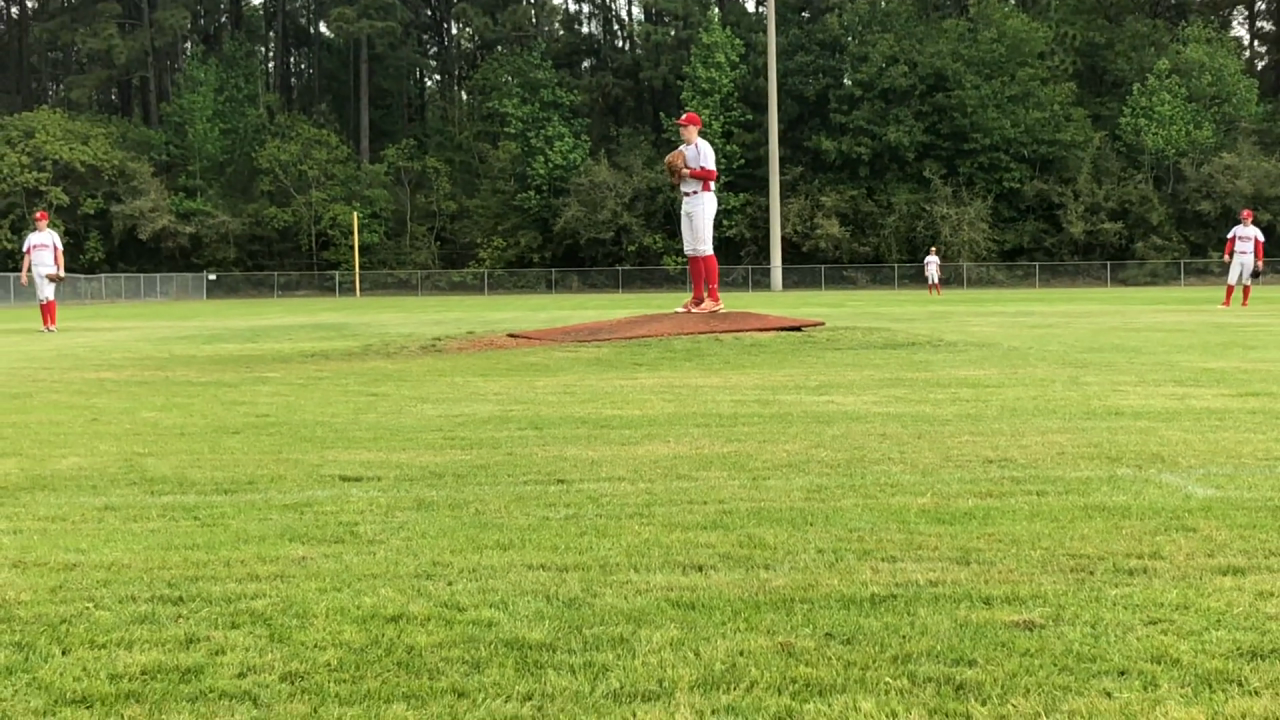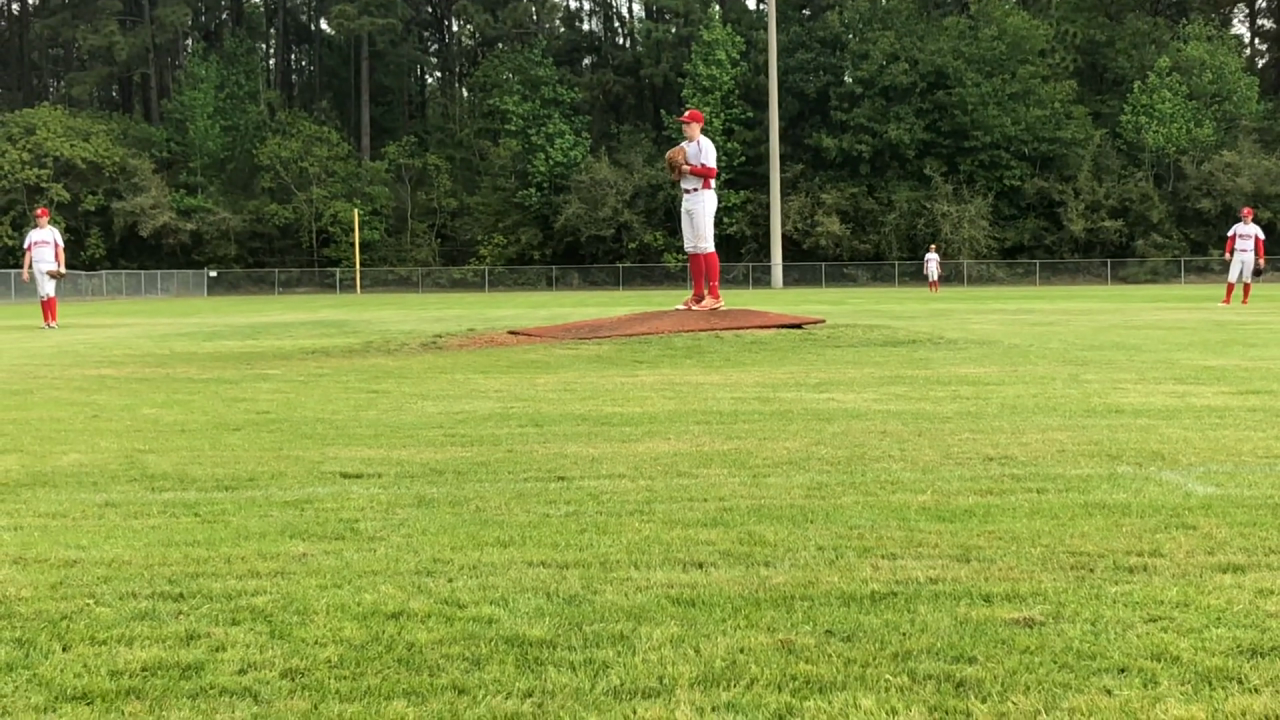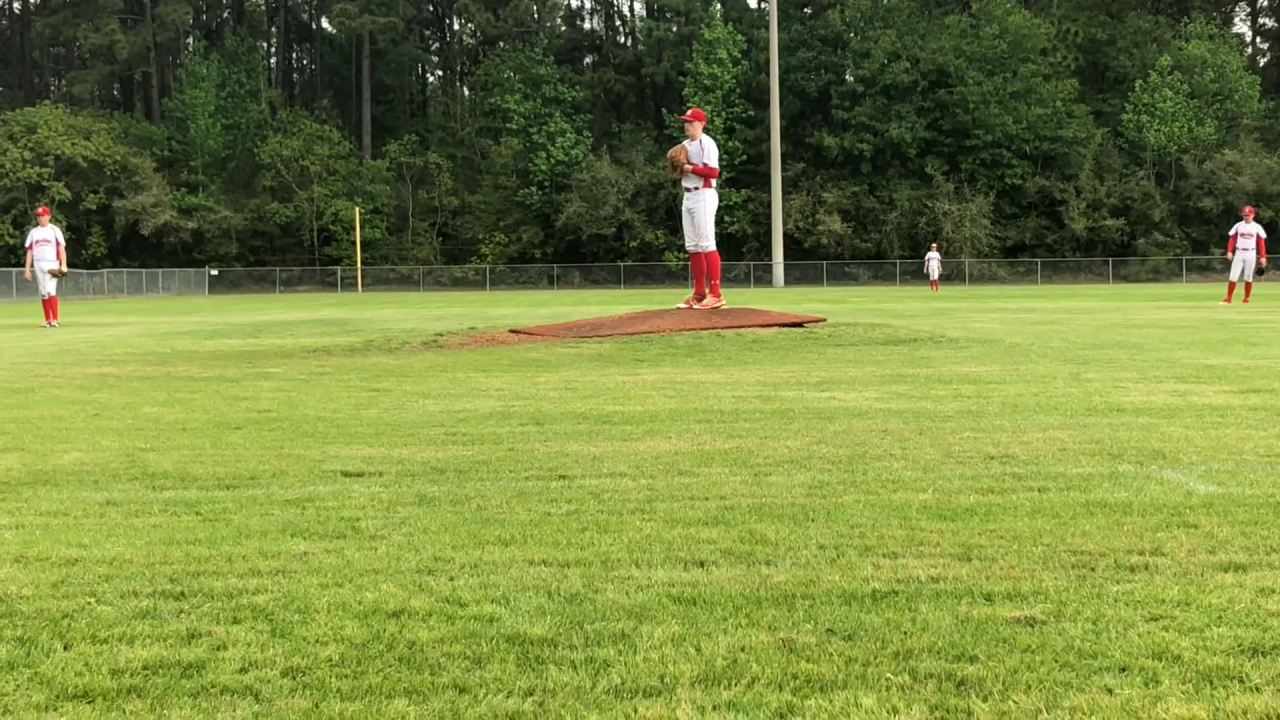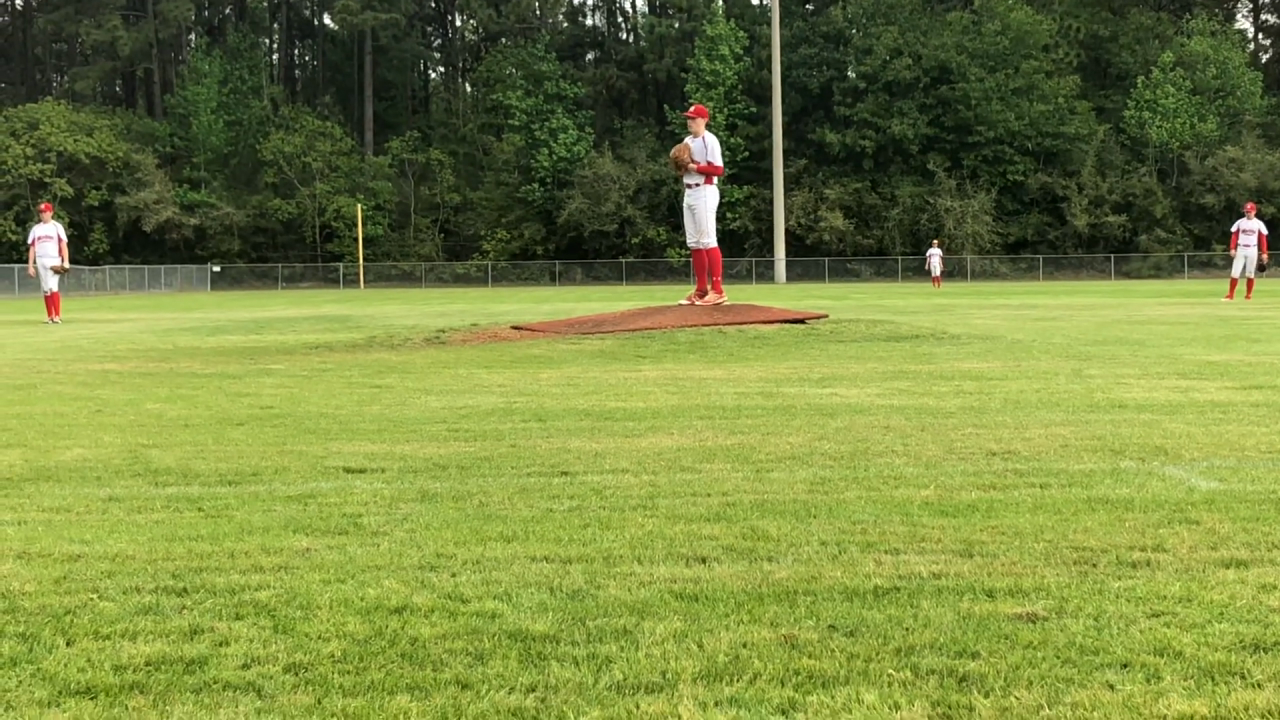
dt=0.1s
person 1, frame 1
left shoulder: (703, 147)
right shoulder: (681, 150)
left elbow: (711, 175)
left wrist: (688, 172)
left hip: (702, 200)
right hip: (687, 201)
left knee: (703, 249)
right knee: (691, 251)
left ankle: (714, 298)
right ankle: (698, 297)
person 1, frame 2
left shoulder: (704, 144)
right shoulder: (683, 146)
left elbow: (711, 172)
left wrist: (688, 168)
left hip: (703, 198)
right hip: (686, 198)
left knee: (705, 245)
right knee: (691, 248)
left ankle: (714, 295)
right ankle: (698, 294)
person 1, frame 3
left shoulder: (707, 143)
right shoulder: (685, 144)
left elbow: (713, 172)
left wrist: (690, 168)
left hip: (703, 196)
right hip: (687, 196)
left knee: (706, 244)
right knee: (692, 246)
left ankle: (715, 294)
right ankle: (699, 293)
person 1, frame 4
left shoulder: (710, 140)
right shoulder: (687, 141)
left elbow: (718, 169)
left wrist: (694, 167)
left hip: (705, 193)
right hip: (689, 193)
left knee: (708, 240)
right knee: (694, 243)
left ankle: (717, 291)
right ankle: (701, 289)
